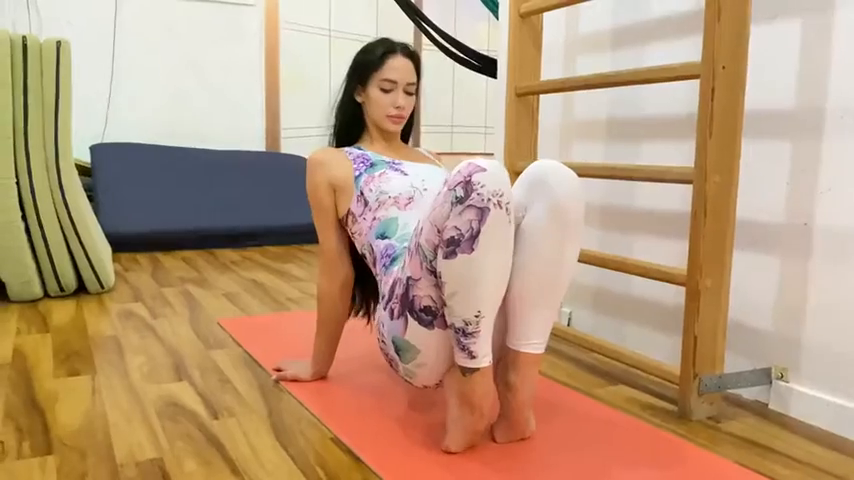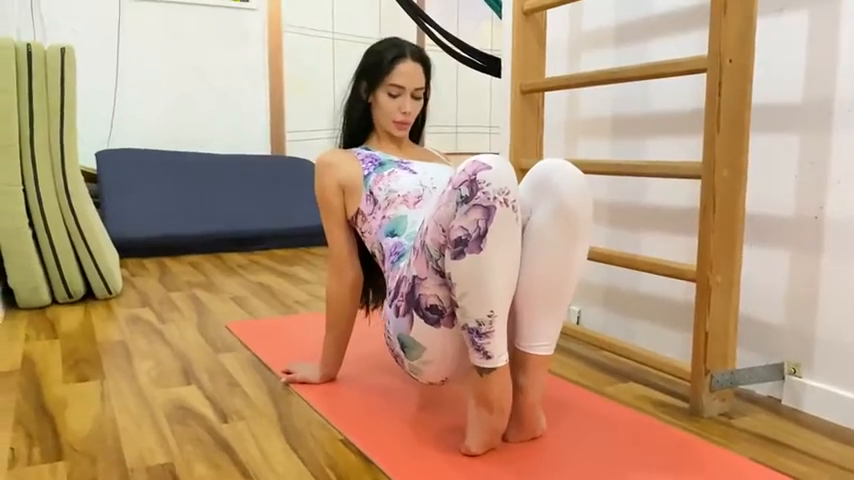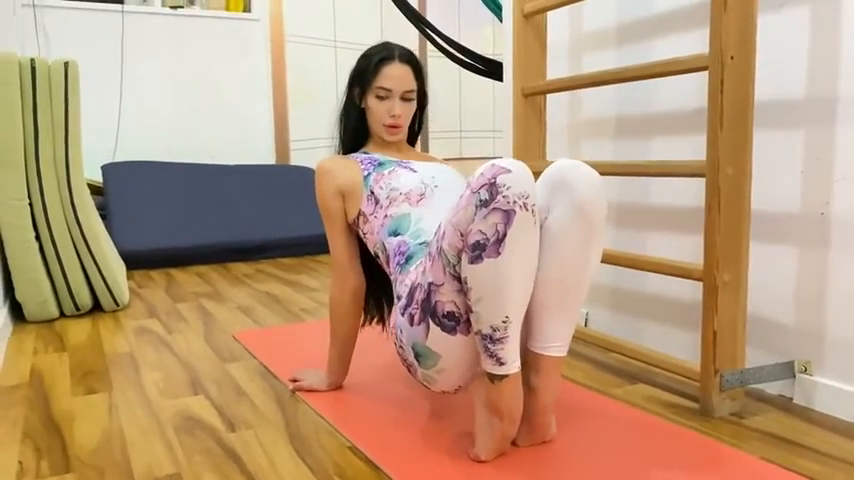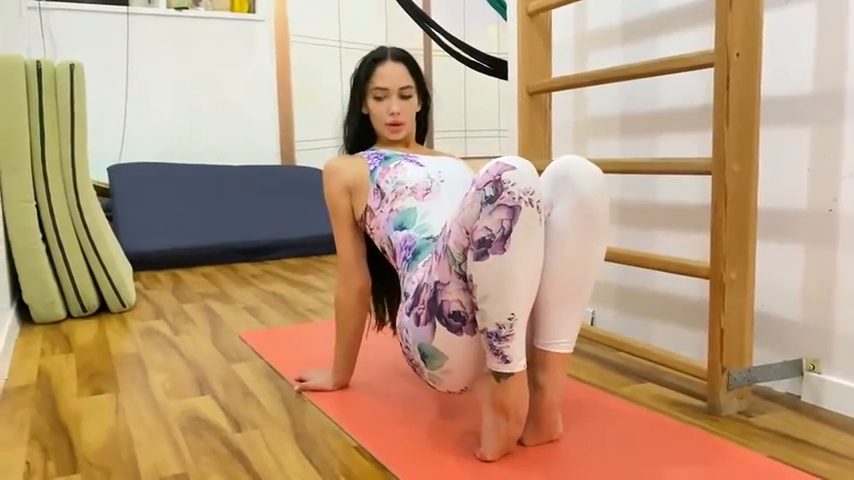
dt=0.7s
person 1, frame 1
left shoulder: (429, 160)
right shoulder: (329, 165)
right elbow: (336, 272)
left hip: (477, 318)
right hip: (418, 333)
left knee: (551, 178)
right knee: (481, 177)
left ankle: (516, 384)
right ankle: (468, 379)
person 1, frame 2
left shoulder: (437, 160)
right shoulder: (338, 166)
right elbow: (345, 272)
left hip: (485, 303)
right hip: (425, 328)
left knee: (557, 177)
right knee: (486, 172)
left ankle: (525, 387)
right ankle: (488, 380)
person 1, frame 3
left shoulder: (439, 166)
right shoulder: (337, 173)
right elbow: (349, 279)
left hip: (501, 310)
right hip: (434, 329)
left knee: (572, 180)
right knee: (504, 178)
left ankle: (537, 391)
right ankle: (497, 390)
person 1, frame 4
left shoulder: (452, 163)
right shoulder: (346, 171)
right elbow: (354, 278)
left hip: (510, 313)
right hip: (440, 324)
left knee: (574, 174)
right knee: (509, 175)
left ankle: (544, 388)
right ankle: (503, 390)
